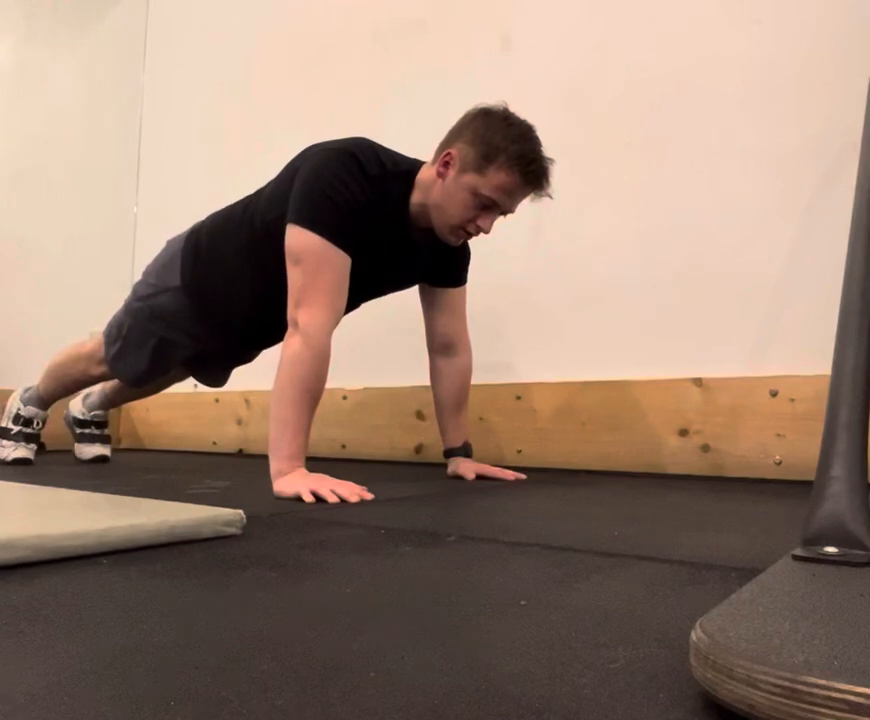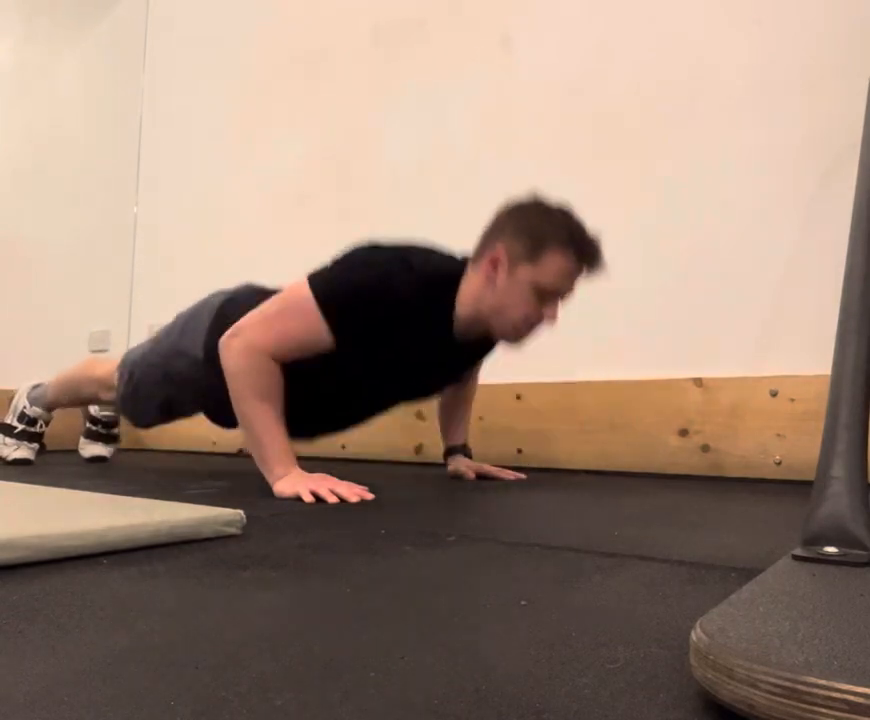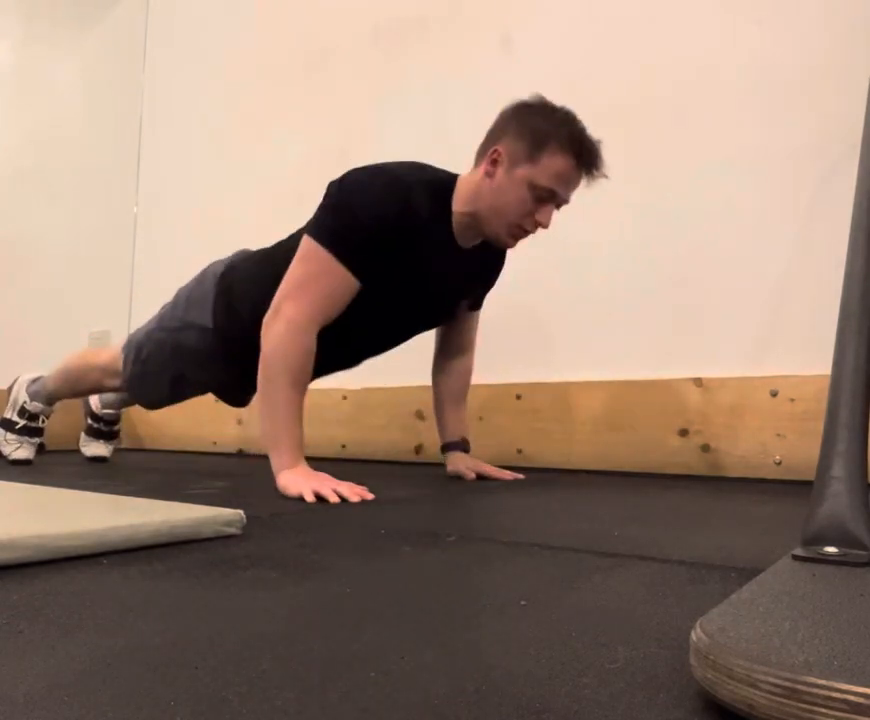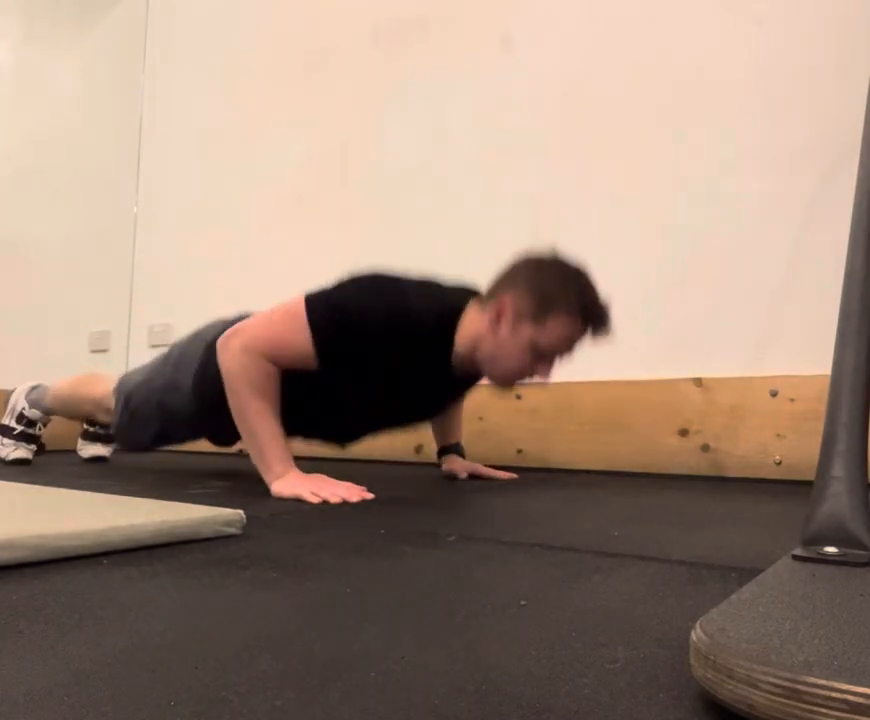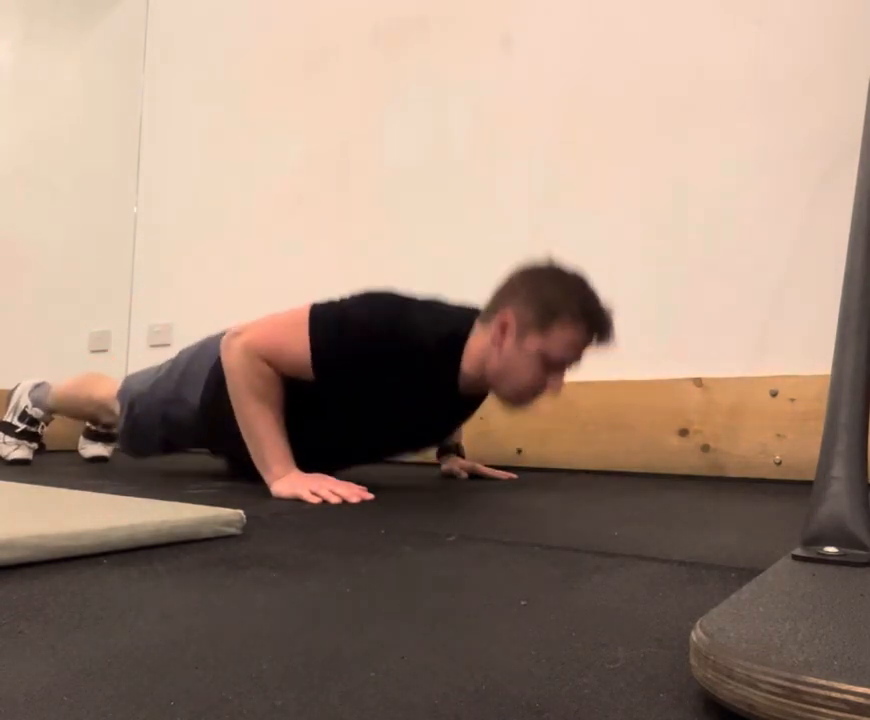
dt=1s
person 1, frame 1
left shoulder: (446, 239)
right shoulder: (343, 176)
left elbow: (449, 347)
right elbow: (309, 328)
left wrist: (458, 452)
right wrist: (287, 469)
left hip: (245, 323)
right hip: (194, 281)
left knee: (156, 378)
right knee: (111, 359)
left ankle: (90, 411)
person 1, frame 2
left shoulder: (476, 312)
right shoulder: (389, 283)
left elbow: (458, 368)
right elbow: (243, 342)
left wrist: (457, 450)
right wrist: (283, 472)
left hip: (256, 361)
right hip: (219, 344)
right knee: (122, 386)
left ankle: (100, 419)
person 1, frame 3
left shoulder: (487, 247)
right shoulder: (385, 201)
left elbow: (455, 344)
right elbow: (288, 325)
left wrist: (455, 446)
right wrist: (288, 467)
left hip: (265, 345)
right hip: (226, 309)
right knee: (132, 373)
left ankle: (103, 408)
person 1, frame 4
left shoulder: (473, 339)
right shoulder: (390, 317)
right elbow: (242, 346)
left wrist: (451, 451)
right wrist: (281, 473)
left hip: (278, 389)
right hip: (221, 370)
right knee: (121, 405)
left ankle: (99, 425)
person 1, frame 5
left shoulder: (476, 350)
right shoulder: (397, 335)
right elbow: (243, 346)
left wrist: (450, 449)
right wrist: (281, 474)
left hip: (281, 387)
right hip: (221, 387)
right knee: (123, 408)
left ankle: (99, 423)
